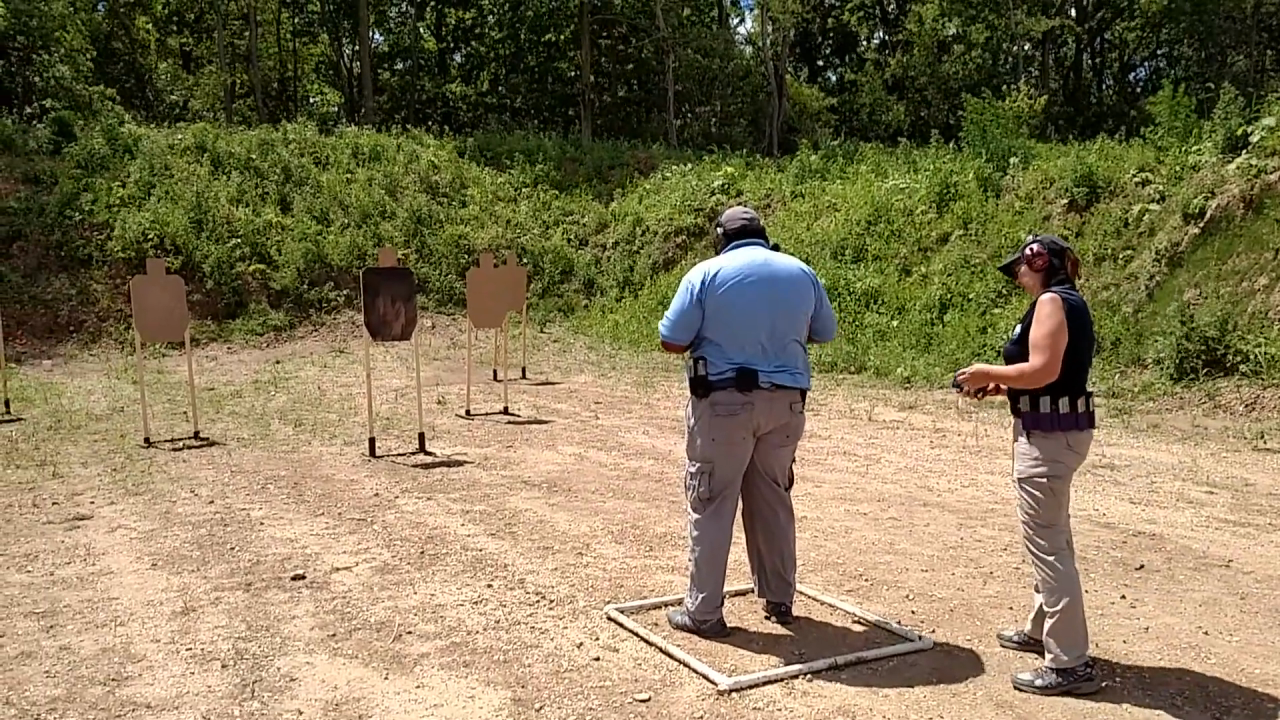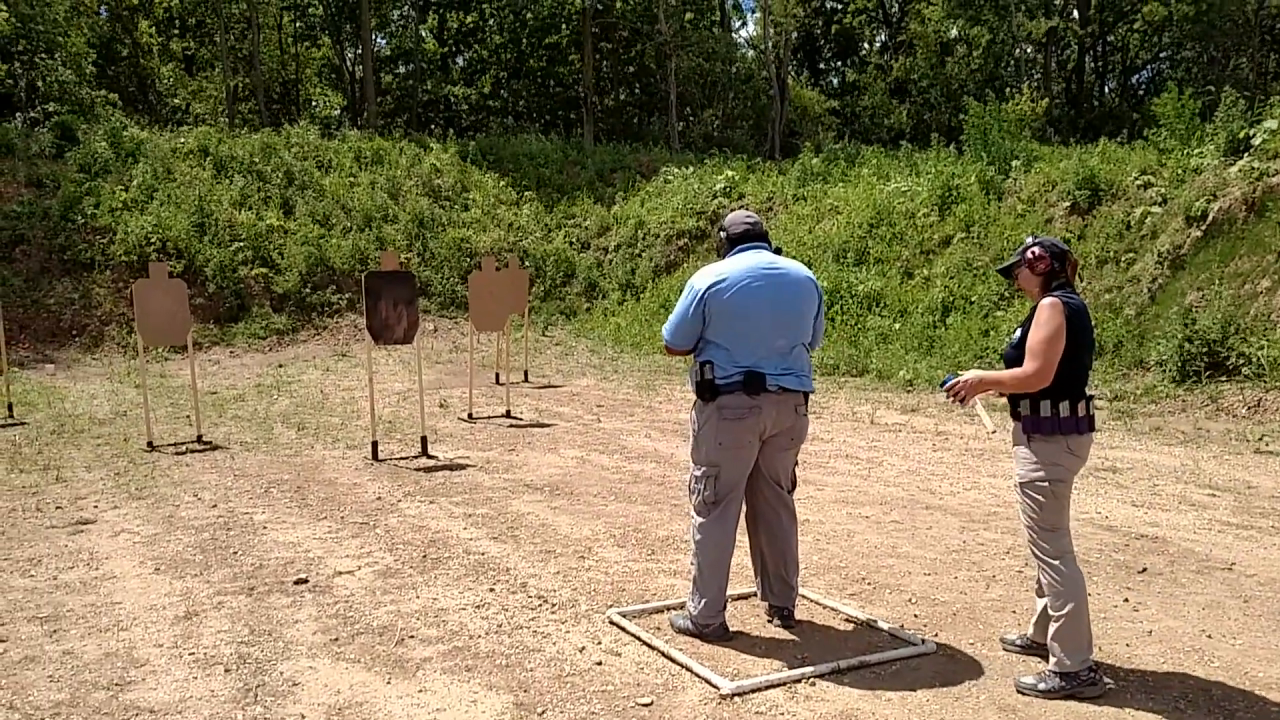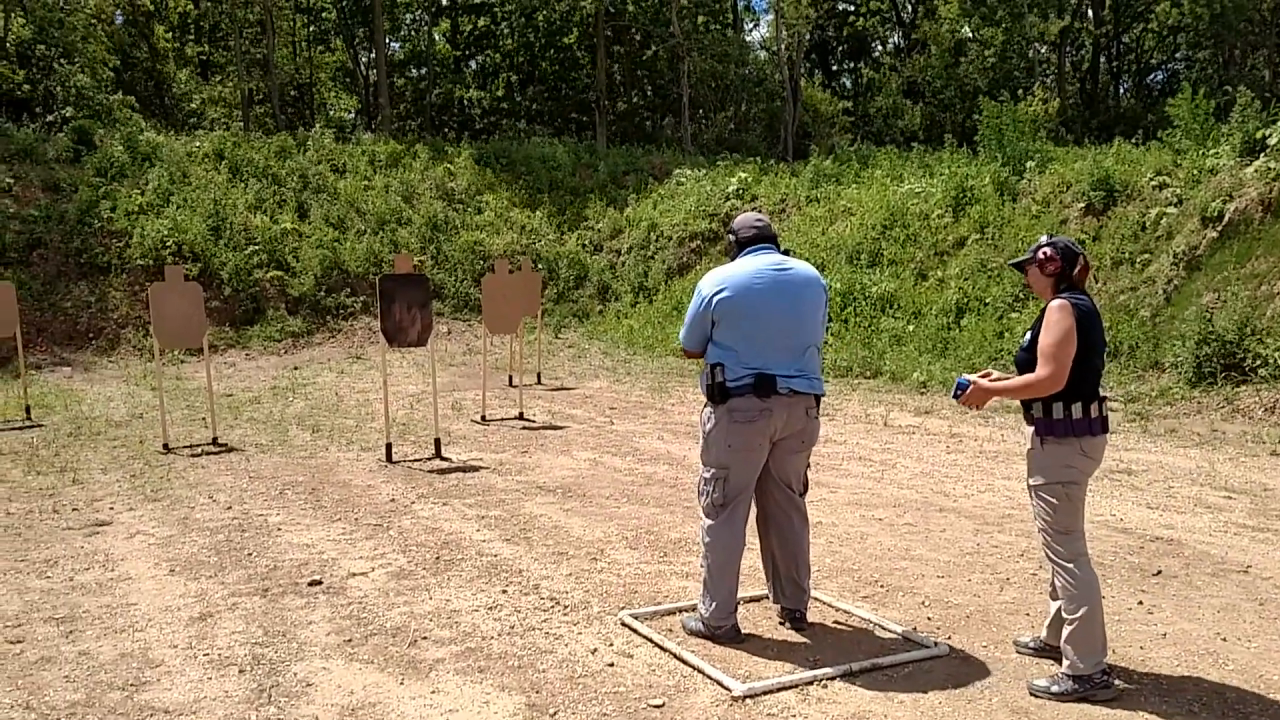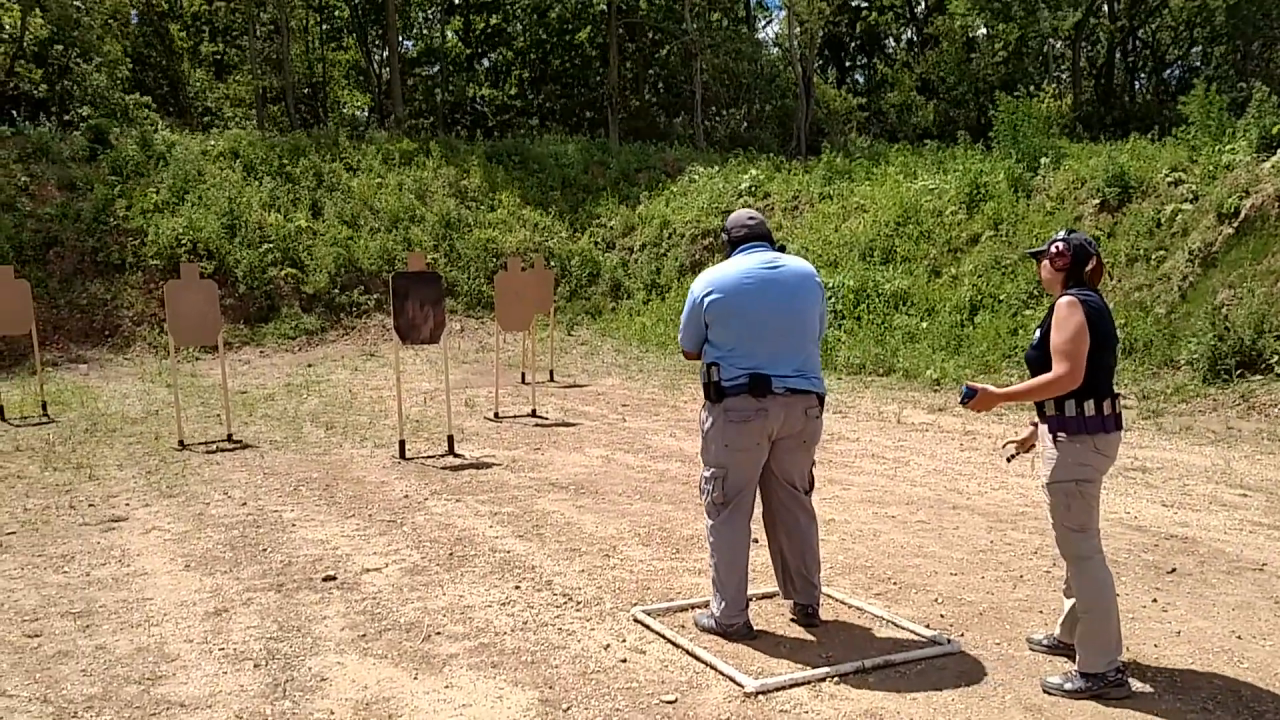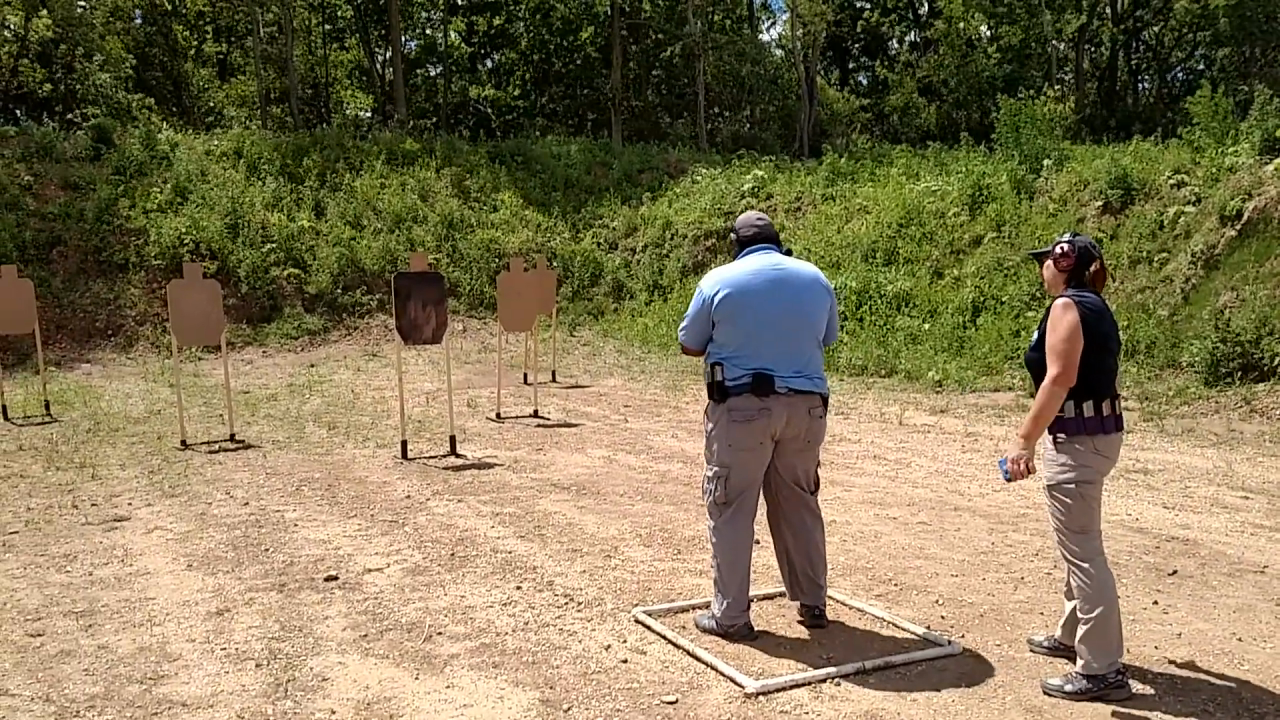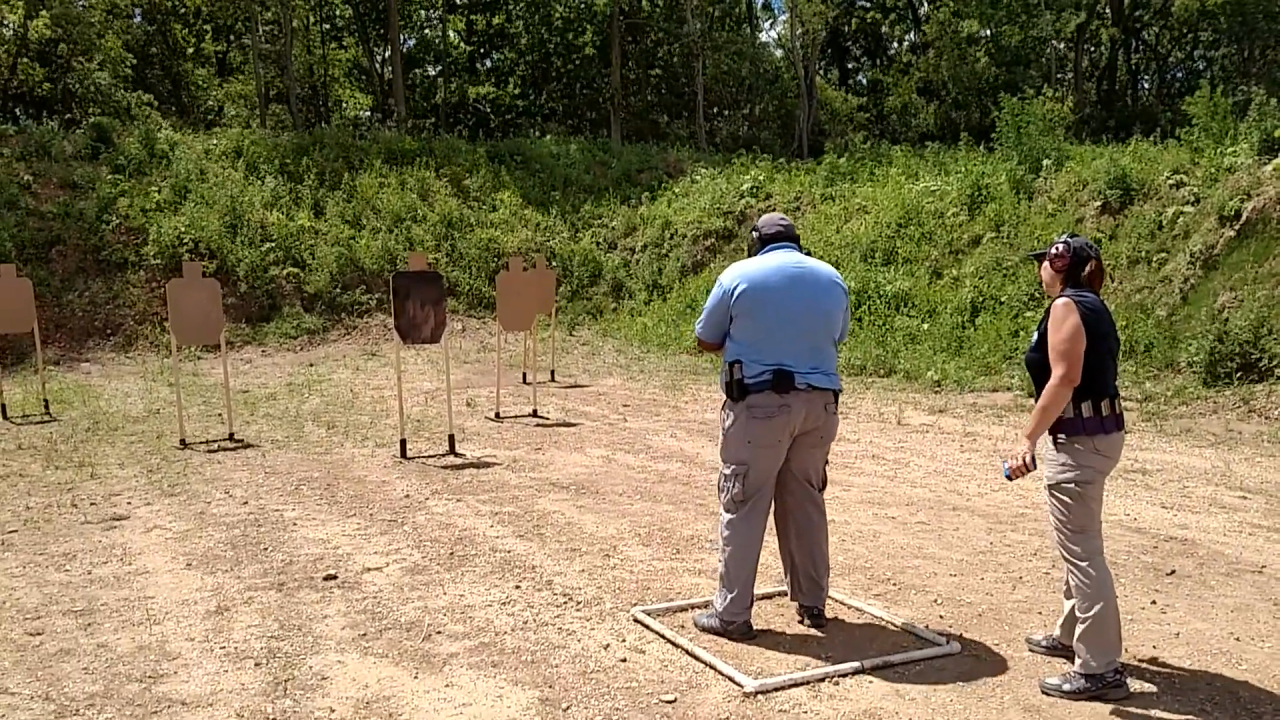
dt=0.4s
person 1, frame 1
left shoulder: (1052, 301)
right shoulder: (1065, 301)
left elbow: (1043, 370)
left wrist: (987, 372)
right wrist: (998, 385)
left hip: (1047, 433)
right hip: (1057, 430)
left knee: (1045, 542)
right knee: (1050, 536)
left ankle: (1069, 663)
right ankle: (1042, 629)
person 1, frame 2
left shoulder: (1052, 305)
right shoulder: (1065, 305)
left elbow: (1036, 375)
left wrist: (983, 378)
right wrist: (990, 381)
left hip: (1049, 438)
right hip: (1056, 434)
left knee: (1051, 547)
right knee: (1048, 541)
left ankle: (1074, 667)
right ankle: (1044, 633)
person 1, frame 3
left shoulder: (1062, 307)
right shoulder: (1076, 306)
left elbow: (1050, 380)
left wrist: (990, 390)
right wrist: (1003, 380)
left hip: (1062, 439)
right hip: (1072, 435)
left knee: (1066, 550)
right knee: (1061, 545)
left ankle: (1087, 670)
right ankle: (1058, 636)
person 1, frame 4
left shoulder: (1070, 304)
right shoulder: (1089, 303)
left elbow: (1066, 377)
left wrist: (999, 396)
right wrist: (1038, 429)
left hip: (1077, 438)
right hip: (1089, 431)
left knee: (1081, 548)
right knee: (1076, 543)
left ankle: (1101, 668)
right ankle: (1073, 633)
person 1, frame 5
left shoulder: (1066, 305)
right shoulder: (1093, 306)
left elbow: (1060, 379)
left wrist: (1025, 441)
left hip: (1077, 438)
right hip: (1096, 431)
left knee: (1082, 550)
right knee: (1078, 545)
left ankle: (1100, 670)
right ankle: (1072, 635)
person 1, frame 6
left shoulder: (1067, 305)
right shoulder: (1091, 305)
left elbow: (1064, 379)
left wrist: (1029, 438)
left hip: (1078, 438)
right hip: (1098, 432)
left knee: (1082, 550)
right knee: (1078, 544)
left ankle: (1100, 669)
right ankle: (1071, 634)
person 2, frame 1
left shoulder: (706, 274)
right shoulder: (800, 272)
left elbow: (672, 341)
right elbow: (825, 333)
left hip: (724, 402)
right hip: (785, 401)
left knee: (711, 506)
right knee: (773, 501)
left ankle: (704, 612)
right ankle: (779, 599)
person 2, frame 2
left shoulder: (711, 278)
right shoulder: (805, 278)
left elbow: (674, 344)
right elbow: (811, 341)
left hip: (729, 405)
right hip: (789, 404)
left knee: (714, 509)
right knee: (776, 504)
left ankle: (706, 615)
right ankle: (782, 603)
person 2, frame 3
left shoulder: (719, 281)
right shoulder: (812, 278)
left elbow: (691, 348)
left hip: (740, 408)
right hip: (800, 406)
left knee: (723, 512)
right knee: (787, 506)
left ankle: (718, 618)
right ankle: (794, 605)
person 2, frame 4
left shoulder: (712, 282)
right shoulder: (807, 273)
left elbow: (690, 350)
left hip: (739, 407)
right hip: (802, 404)
left knee: (728, 511)
right knee: (794, 504)
left ankle: (729, 615)
right ankle: (806, 602)
person 2, frame 5
left shoulder: (718, 281)
right shoulder: (815, 278)
left elbow: (690, 345)
right elbow: (827, 339)
left hip: (743, 407)
right hip: (805, 405)
left knee: (731, 512)
right knee: (799, 505)
left ankle: (730, 616)
right ankle: (813, 603)
person 2, frame 6
left shoulder: (739, 275)
right shoulder: (832, 279)
left elbow: (706, 339)
left hip: (759, 405)
right hip: (818, 403)
left knee: (743, 508)
right knee: (806, 503)
left ankle: (732, 614)
right ankle: (812, 603)
